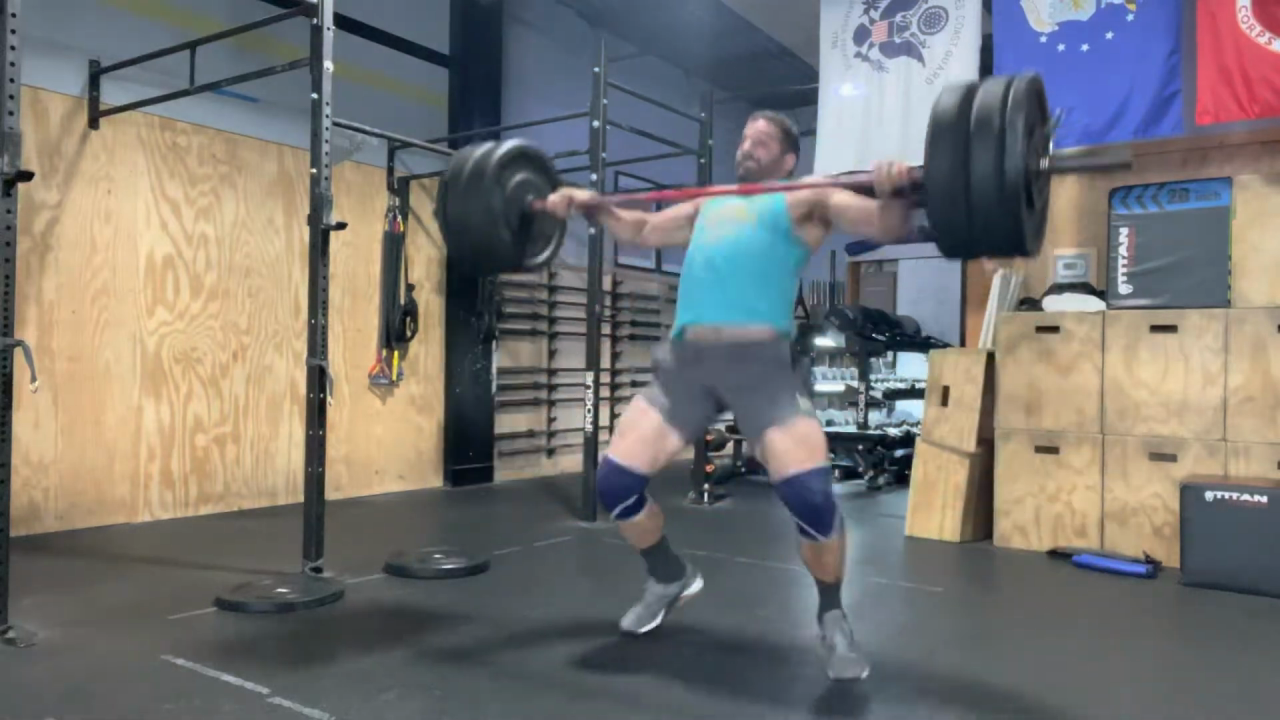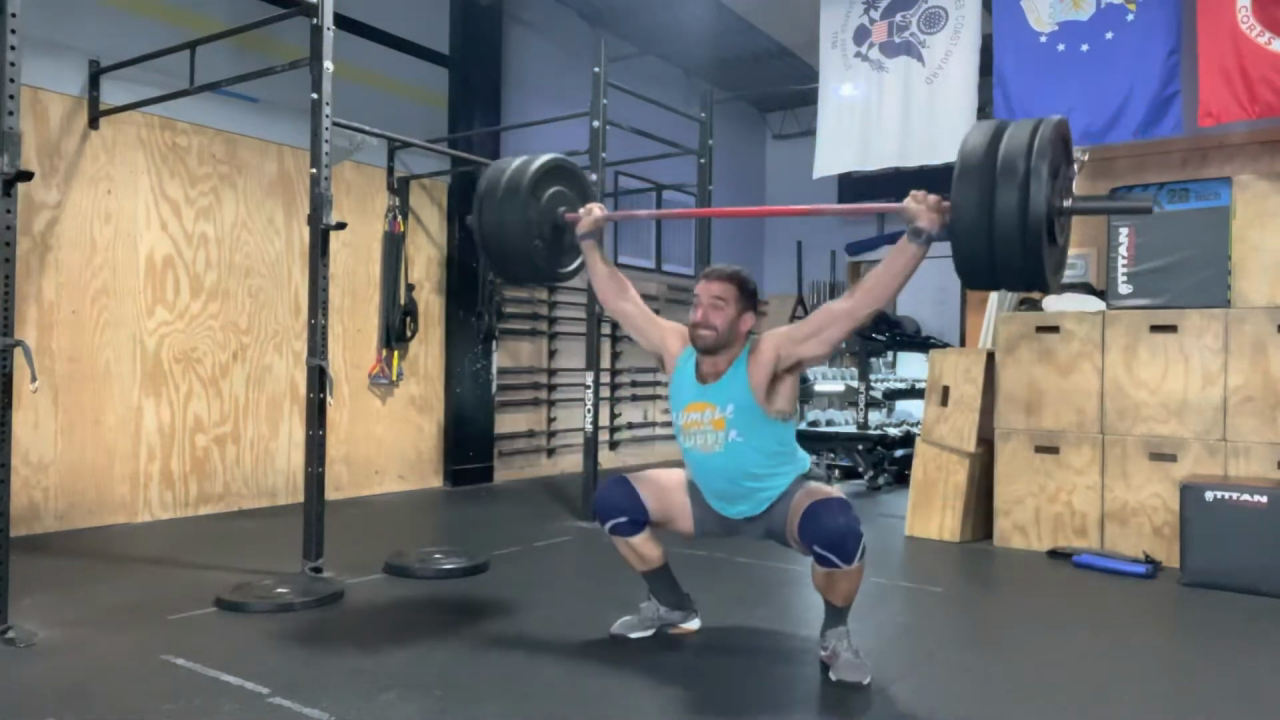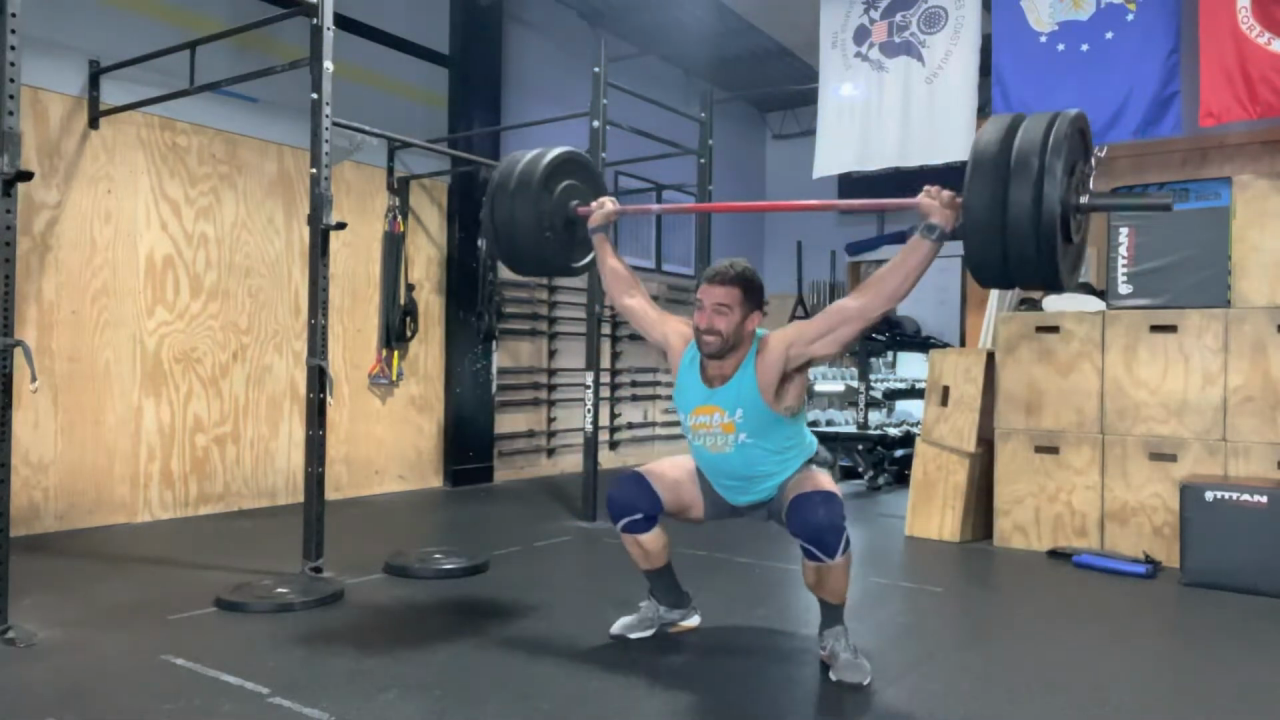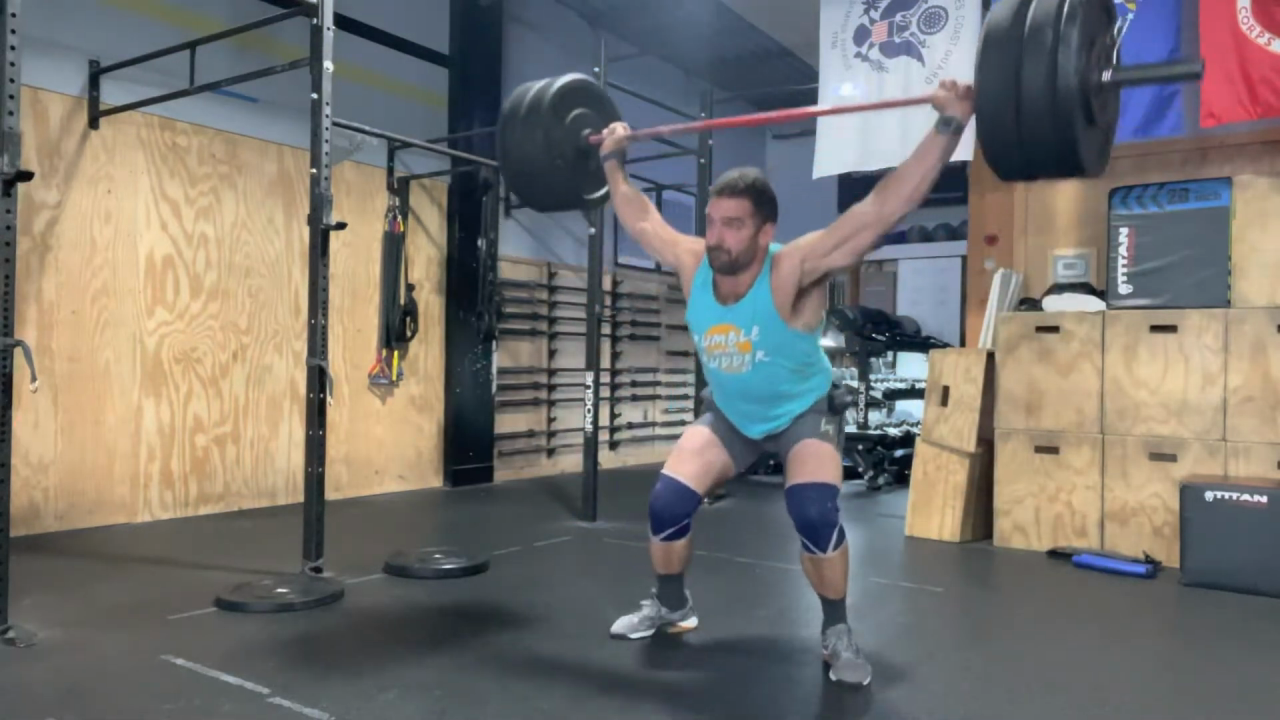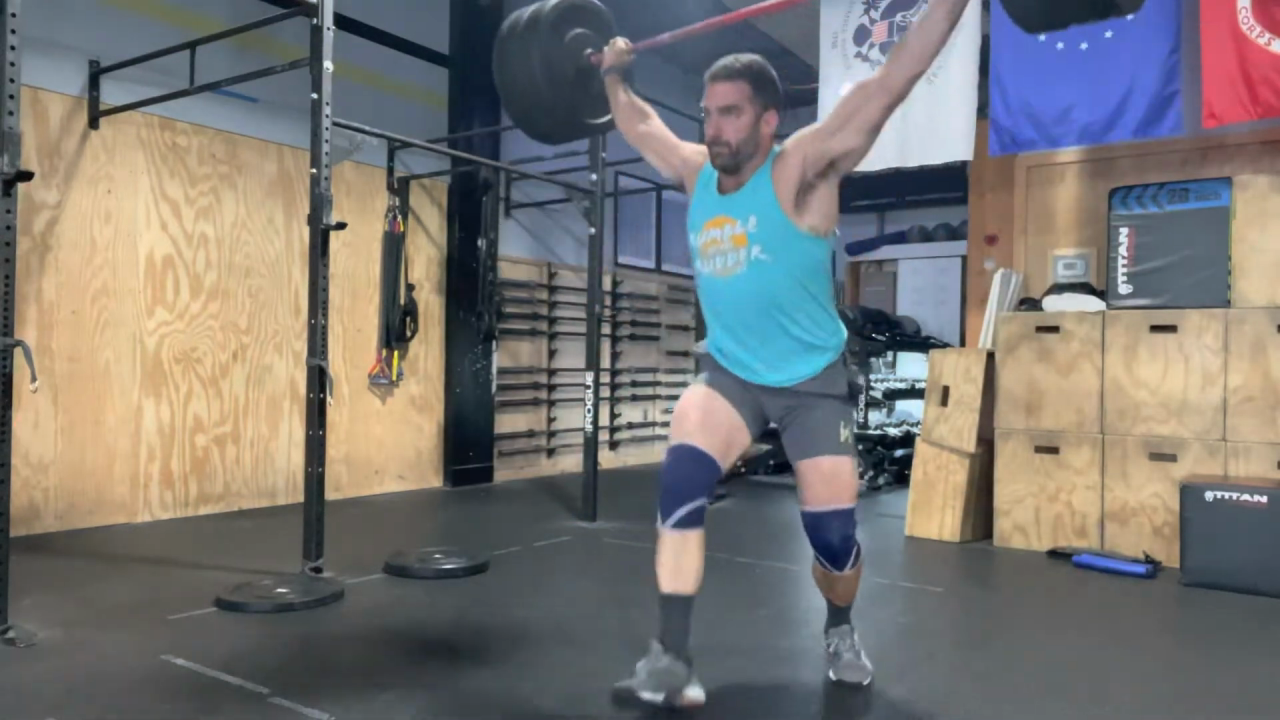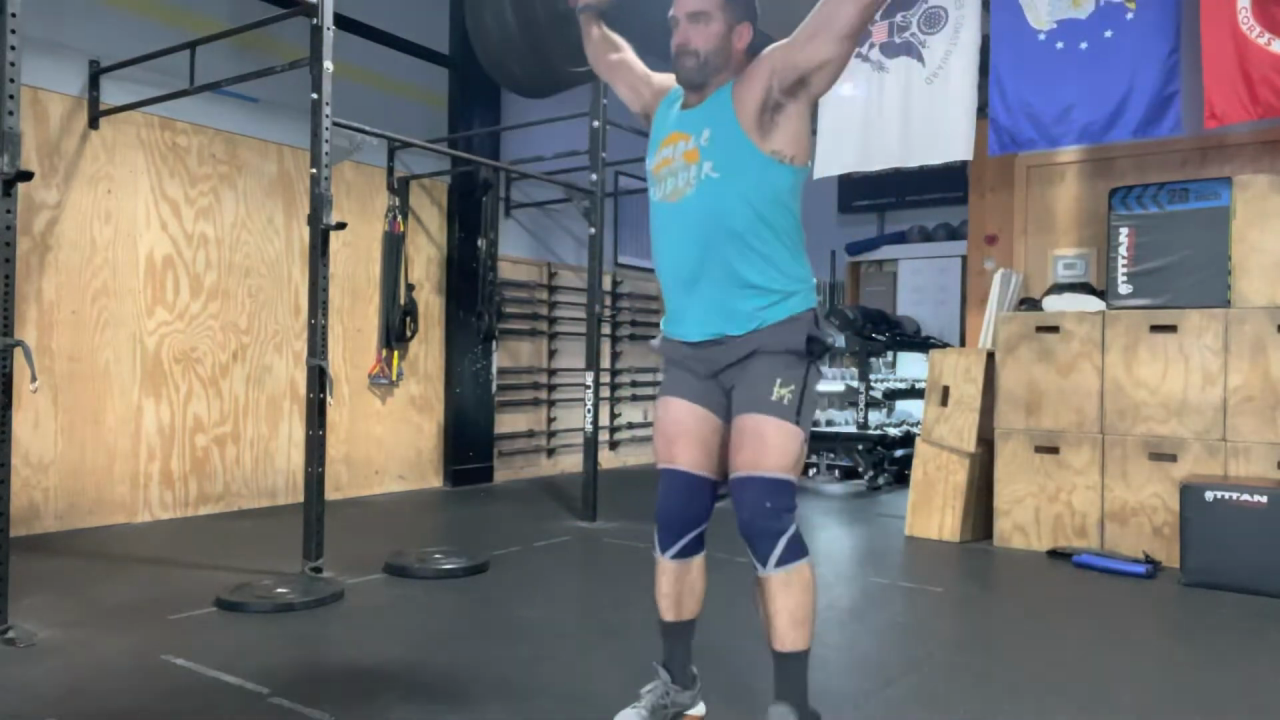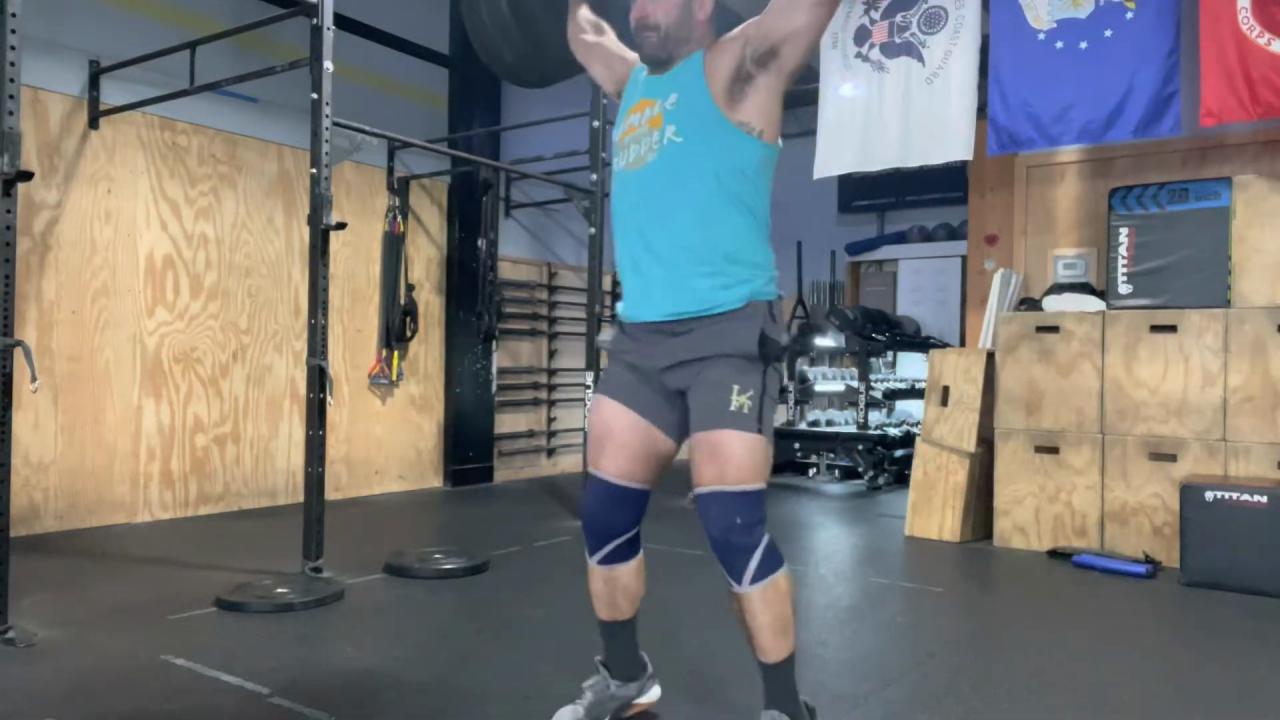
dt=0.4s
person 1, frame 1
left shoulder: (802, 198)
right shoulder: (710, 204)
left elbow: (882, 220)
right elbow: (639, 227)
left wrist: (893, 194)
right wrist: (587, 205)
left hip: (759, 360)
right hip: (687, 356)
left knee: (808, 496)
right knee: (616, 480)
left ankle: (832, 620)
right ankle: (670, 577)
person 1, frame 2
left shoulder: (770, 360)
right shoulder: (677, 350)
left elbow: (859, 302)
right elbow: (620, 301)
left wrist: (921, 232)
right wrist: (589, 238)
left hip: (784, 497)
right hip: (711, 499)
left knee: (837, 530)
right knee: (613, 499)
left ankle: (835, 634)
right ankle: (672, 604)
person 1, frame 3
left shoulder: (777, 357)
right shoulder: (679, 345)
left elbow: (868, 302)
right elbow: (628, 295)
left wrist: (933, 229)
right wrist: (599, 232)
left hip: (788, 479)
right hip: (716, 482)
left knee: (820, 520)
right knee: (626, 495)
left ankle: (834, 634)
right ankle: (670, 603)
person 1, frame 4
left shoulder: (792, 273)
right shoulder: (692, 265)
left elbow: (883, 209)
right elbow: (641, 218)
left wrist: (950, 124)
right wrist: (612, 161)
left hip: (802, 412)
right hip: (728, 415)
left knee: (813, 511)
right knee: (667, 503)
left ankle: (836, 632)
right ankle: (670, 604)
person 1, frame 5
left shoulder: (799, 170)
right shoulder: (695, 173)
left elbow: (887, 86)
right elbow: (643, 128)
right wrist: (615, 76)
left hip: (811, 379)
right hip: (726, 371)
left knee: (831, 530)
right knee: (681, 482)
left ankle: (840, 631)
right ankle: (672, 658)
person 1, frame 6
left shoulder: (769, 90)
right shoulder: (662, 101)
right elbow: (610, 59)
left hip: (773, 337)
right hip: (689, 346)
left knee: (762, 511)
right knee: (678, 516)
person 1, frame 7
left shoulder: (741, 63)
right shoulder: (636, 81)
left hip: (727, 331)
right hip: (641, 335)
left knee: (733, 525)
right knee: (604, 517)
